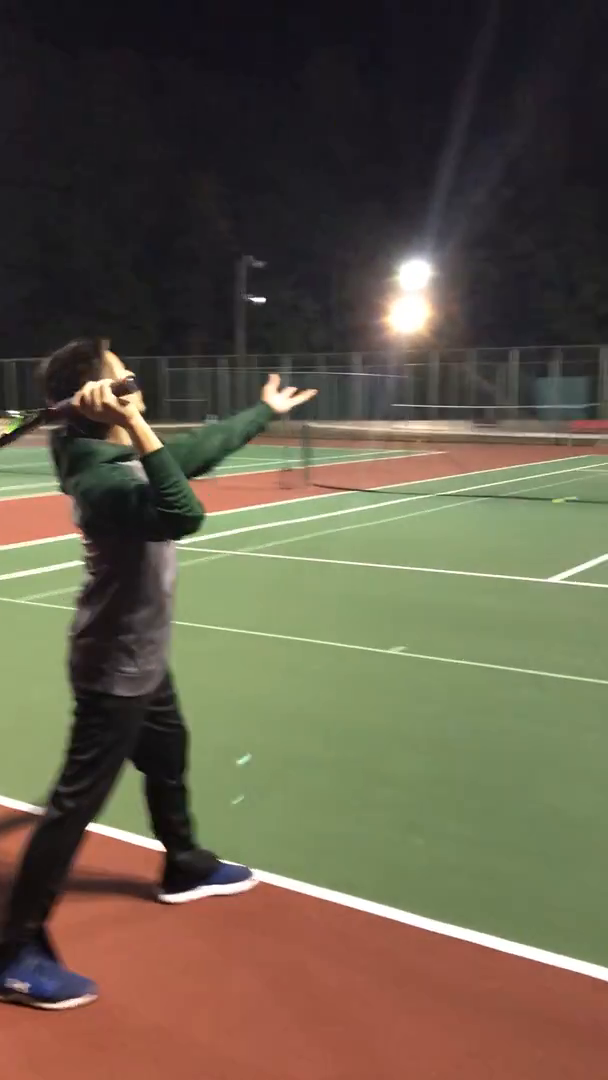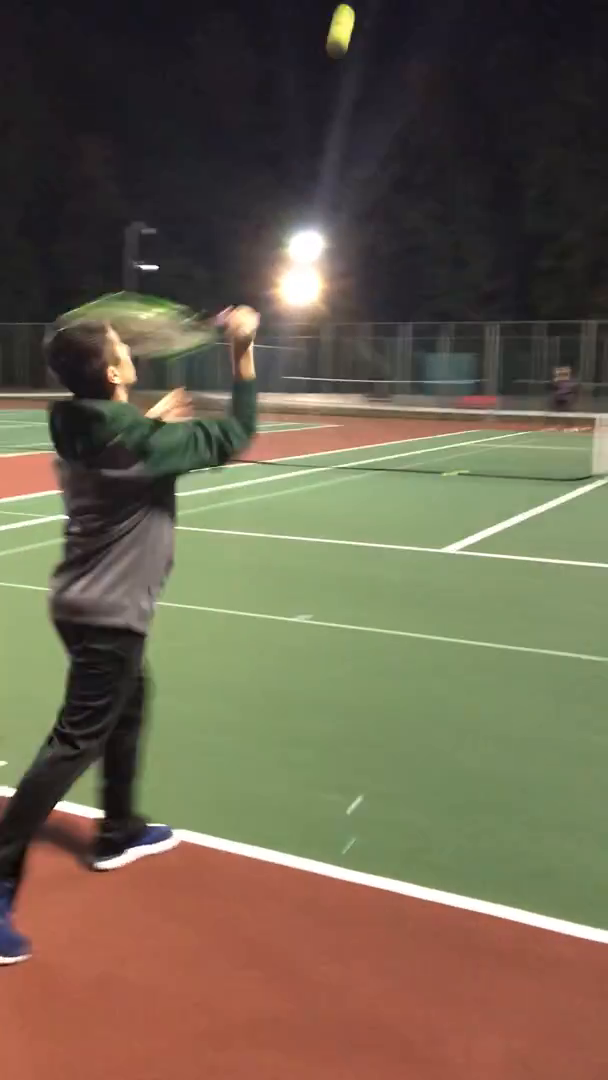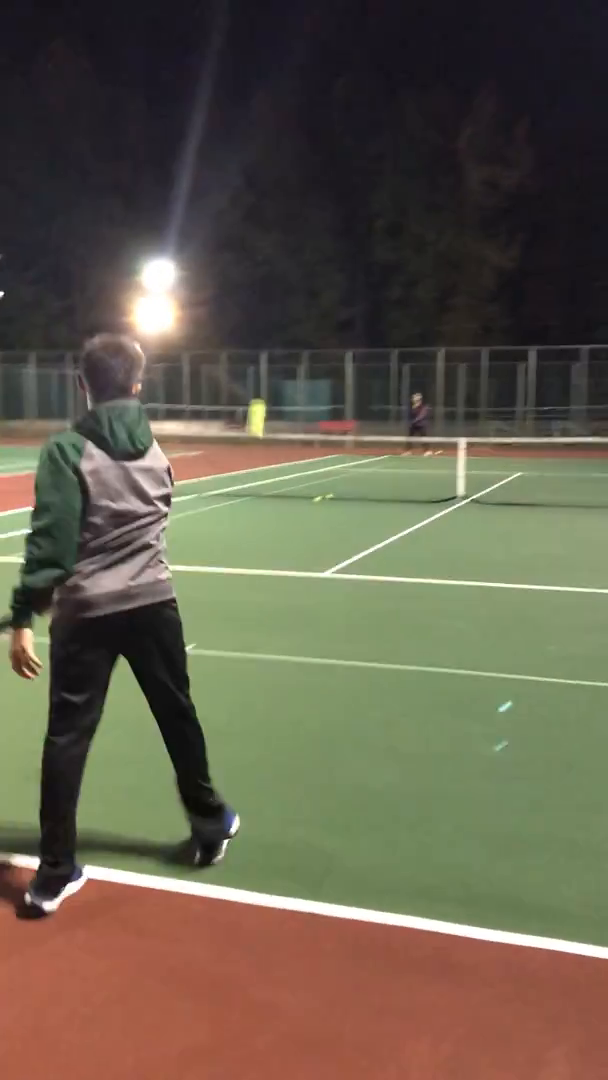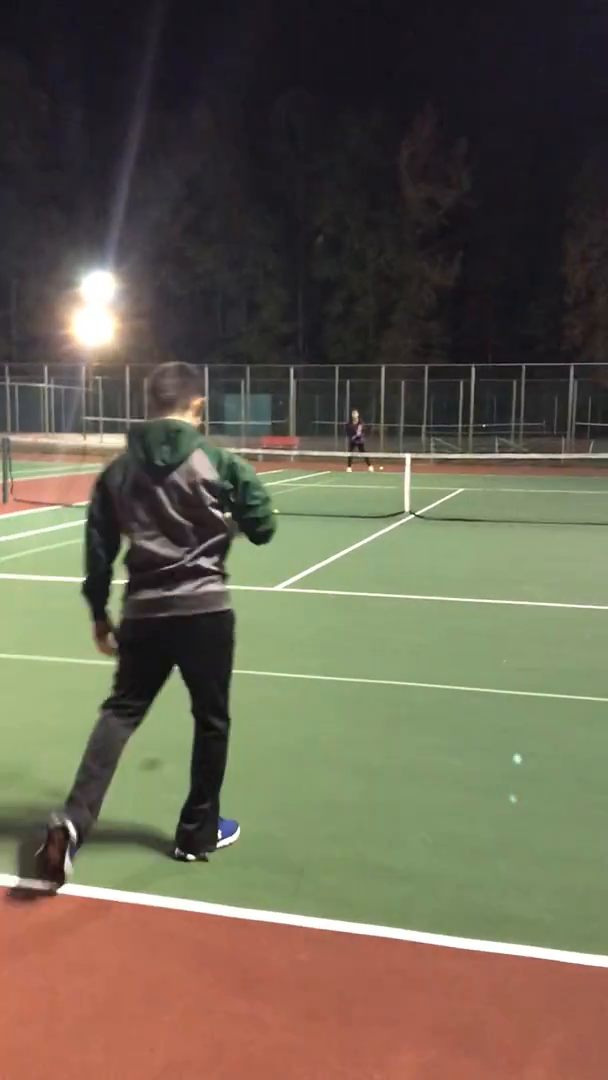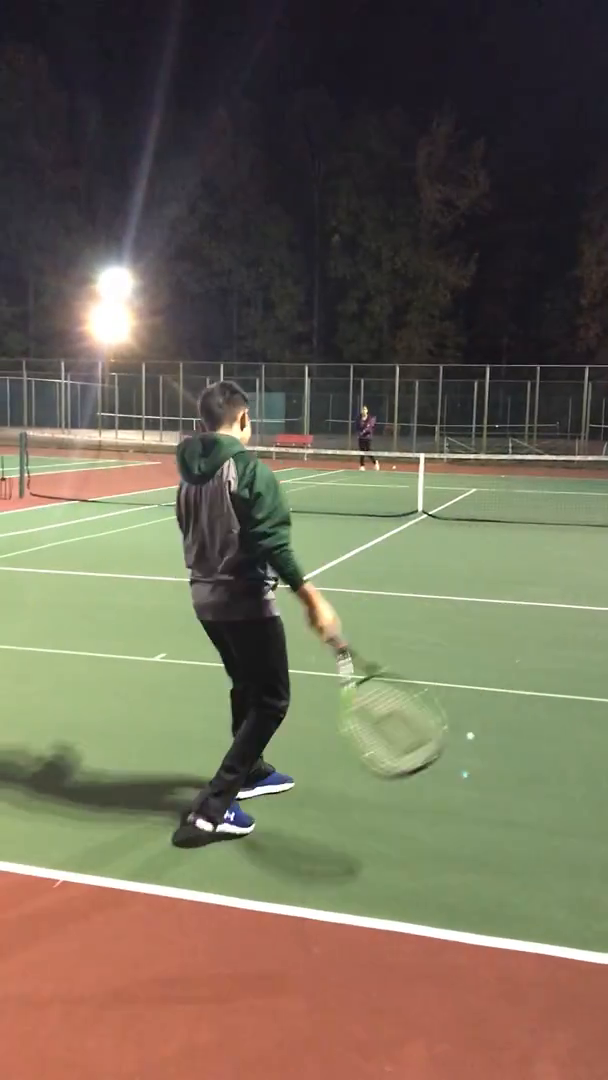
dt=0.4s
person 1, frame 1
left shoulder: (123, 455)
right shoulder: (102, 482)
left elbow: (199, 447)
right elbow: (183, 515)
left wrist: (263, 412)
right wrist: (137, 425)
left hip: (140, 656)
right hip: (114, 667)
left knee: (168, 756)
right knee: (78, 801)
left ankle: (185, 867)
person 1, frame 2
left shoulder: (86, 431)
right shoulder: (140, 442)
right elbow: (231, 438)
left wrist: (157, 417)
right wrist: (242, 354)
left hip: (85, 601)
right hip: (109, 612)
left knee: (127, 705)
right knee: (75, 743)
left ankle: (119, 829)
person 1, frame 3
left shoulder: (66, 451)
right shoulder: (154, 451)
left elbow: (49, 543)
left wrist: (22, 621)
left hip: (84, 613)
right hip: (150, 601)
left knee: (68, 733)
right knee: (177, 713)
left ankle: (56, 869)
right ankle: (208, 825)
person 1, frame 4
left shoulder: (118, 472)
right shoulder: (221, 464)
left elbow: (99, 552)
right elbow: (262, 528)
left wrist: (100, 616)
right wrist: (222, 518)
left hip: (145, 612)
right hip: (205, 609)
left knee: (119, 712)
right knee: (211, 720)
left ankle: (74, 819)
right ankle: (199, 832)
person 1, frame 5
left shoulder: (188, 475)
right shoulder: (251, 470)
right elbow: (272, 543)
right wrist: (312, 598)
left hip: (207, 601)
right hip: (246, 603)
left knee: (248, 688)
right knee: (270, 700)
left ankle: (248, 771)
right ankle: (212, 807)
